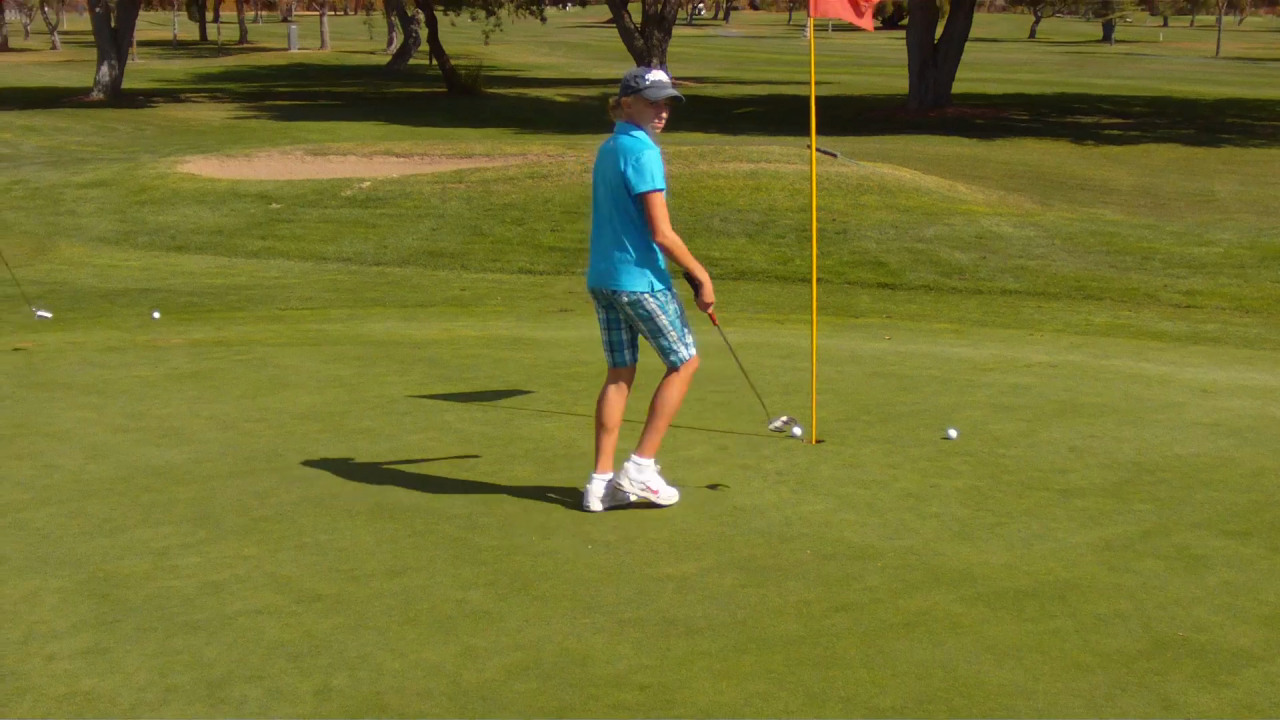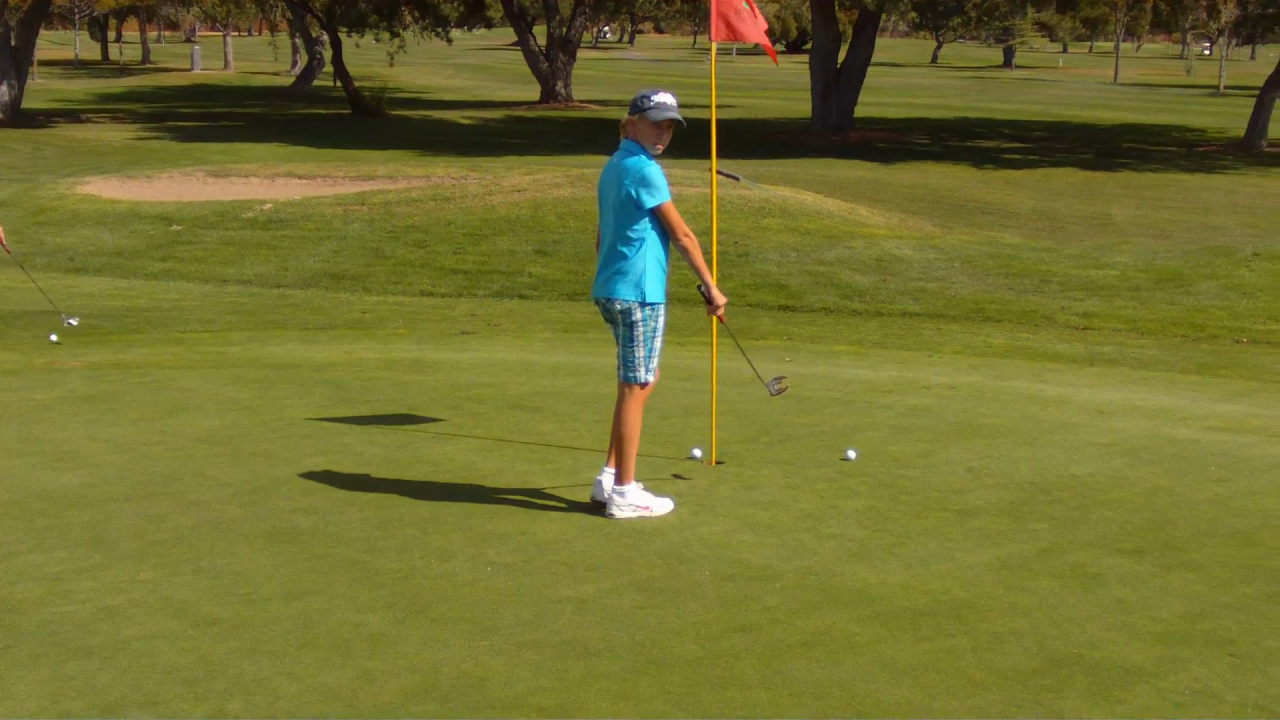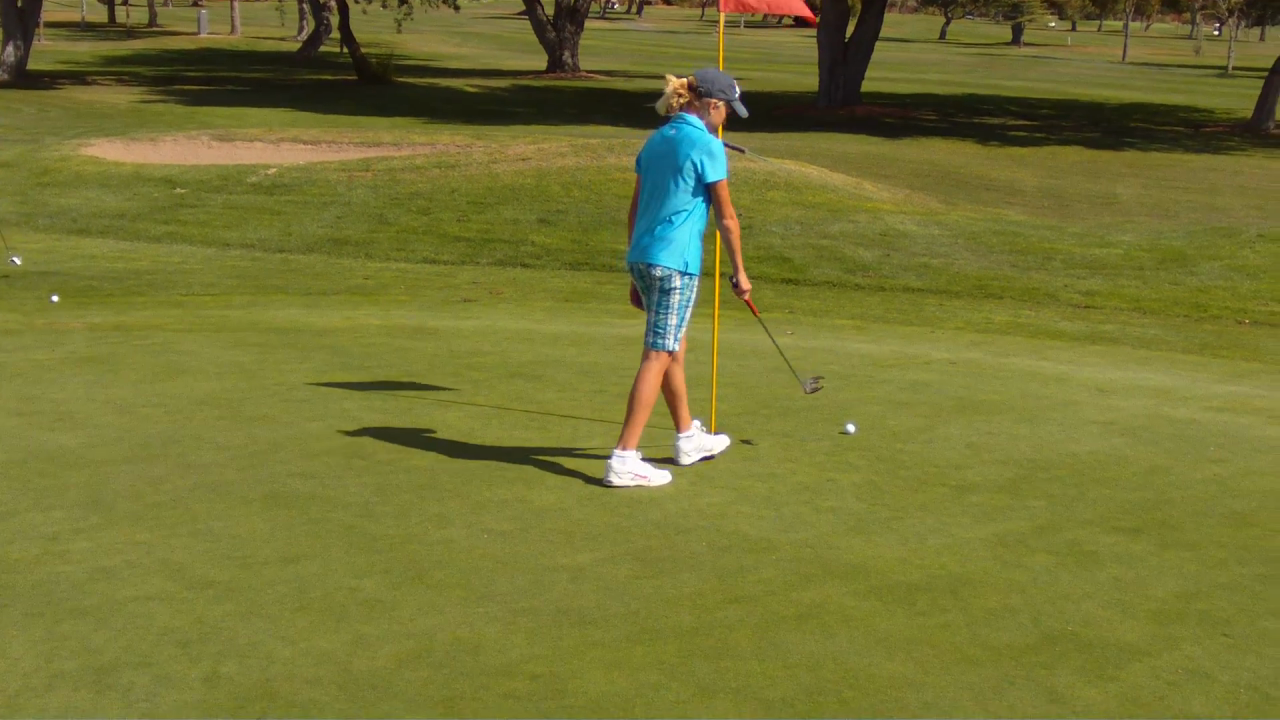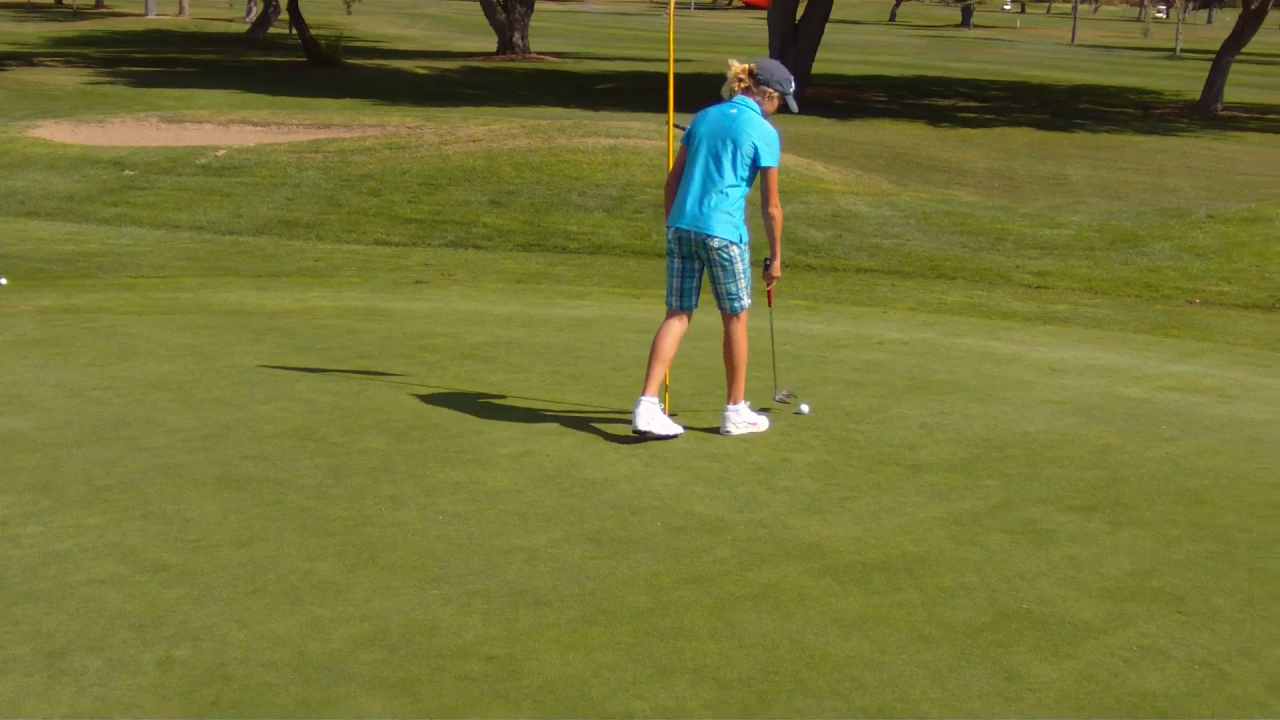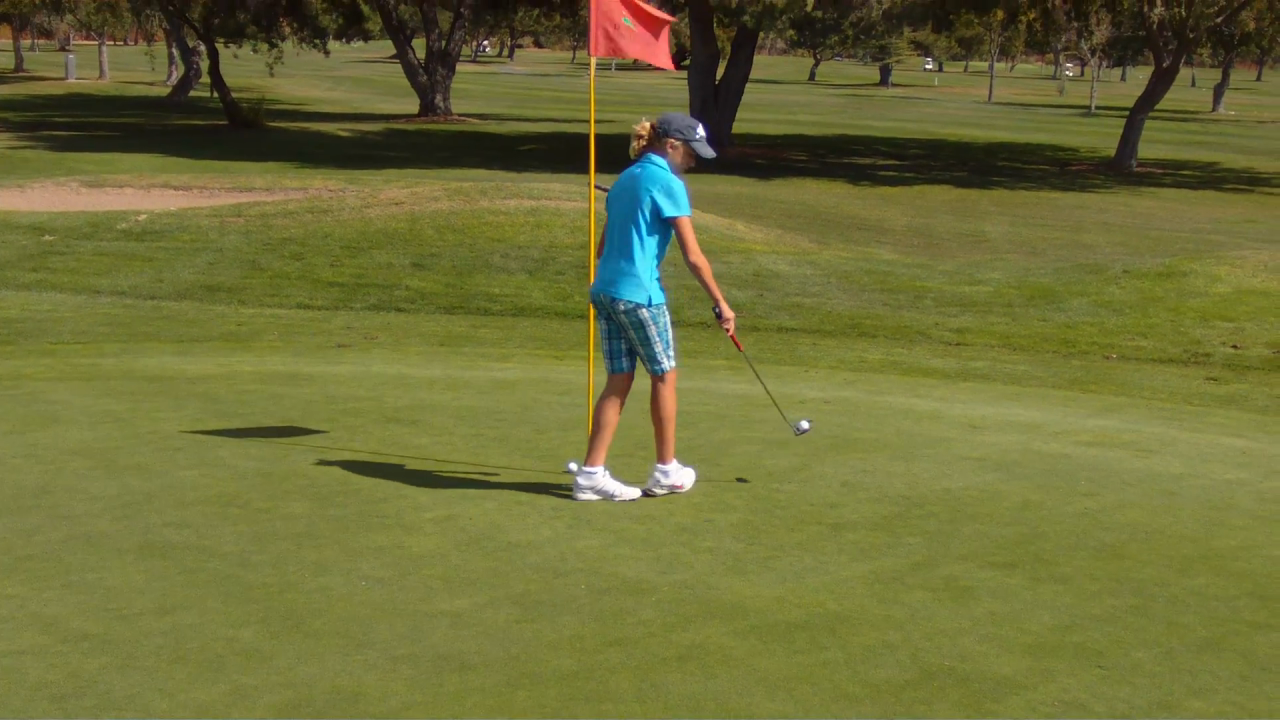
dt=1s
person 1, frame 1
left shoulder: (608, 149)
right shoulder: (642, 152)
right elbow: (661, 232)
right wrist: (702, 279)
left hip: (604, 278)
right hip: (641, 280)
left knee: (620, 375)
right knee: (683, 363)
left ankle: (602, 481)
right ankle: (640, 464)
person 1, frame 2
left shoulder: (614, 166)
right shoulder: (644, 169)
right elbow: (682, 236)
right wrist: (711, 288)
left hip: (611, 290)
right hip: (638, 293)
left knee: (640, 382)
right knee: (635, 387)
left ankle: (610, 477)
right ankle: (624, 492)
person 1, frame 3
left shoulder: (656, 140)
right shoulder: (708, 146)
left elbow: (634, 211)
right elbow: (726, 216)
left wrist: (638, 272)
right wrist: (739, 270)
left hip: (642, 258)
right hip: (675, 262)
left knee: (674, 348)
right knee: (658, 355)
left ankle: (688, 436)
right ankle: (624, 458)
person 1, frame 4
left shoulder: (704, 117)
right shoulder: (764, 132)
left elbow: (673, 180)
right elbow: (771, 204)
right wrist: (776, 256)
left hip: (682, 227)
right hip: (723, 231)
left knee: (677, 316)
right knee: (736, 318)
left ankle: (647, 406)
right ankle: (736, 410)
person 1, frame 5
left shoulder: (625, 179)
right shoulder: (668, 184)
right elbow: (692, 254)
right wrist: (720, 303)
left hip: (606, 290)
right hip: (638, 293)
left knee: (619, 381)
right knee: (664, 375)
left ankle: (591, 475)
right ankle: (666, 469)
